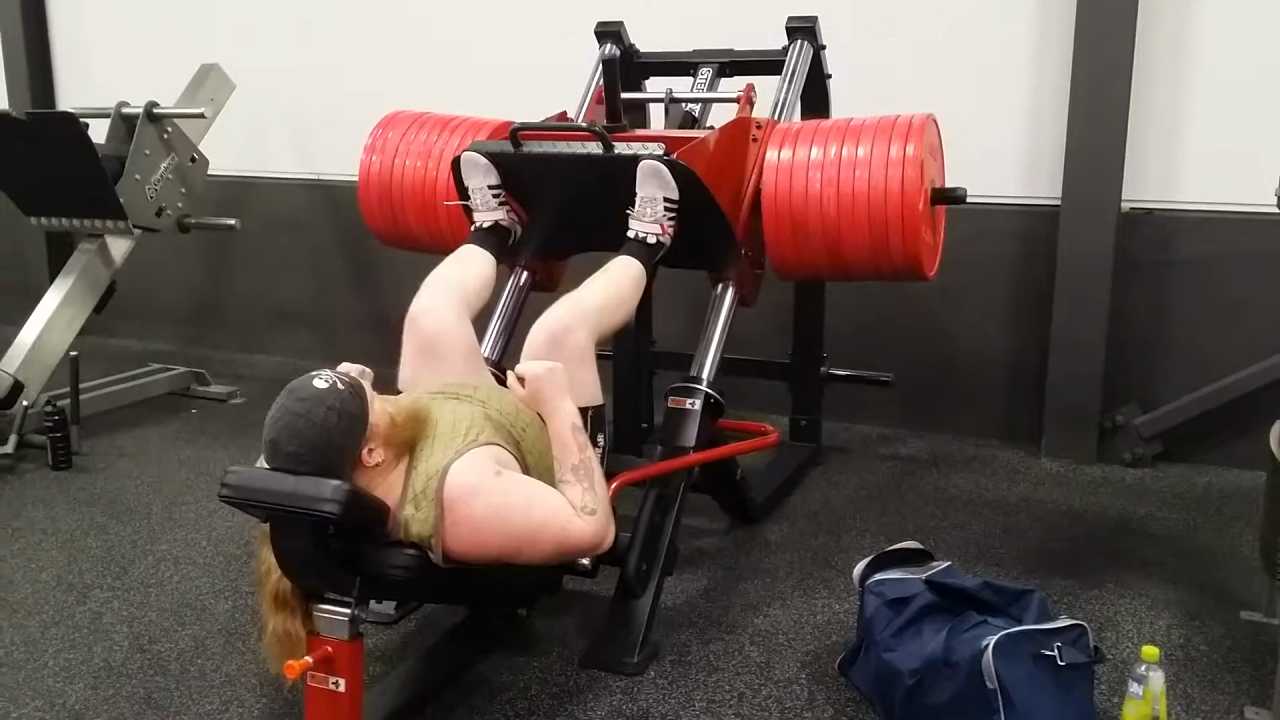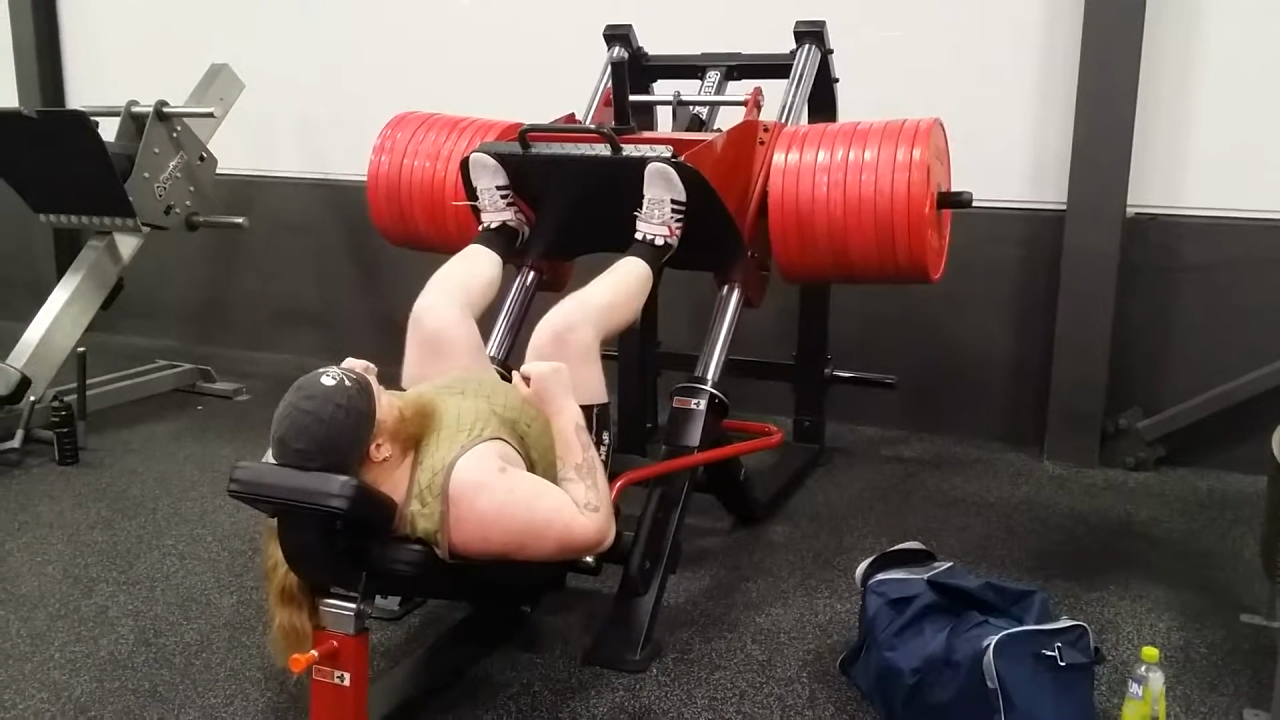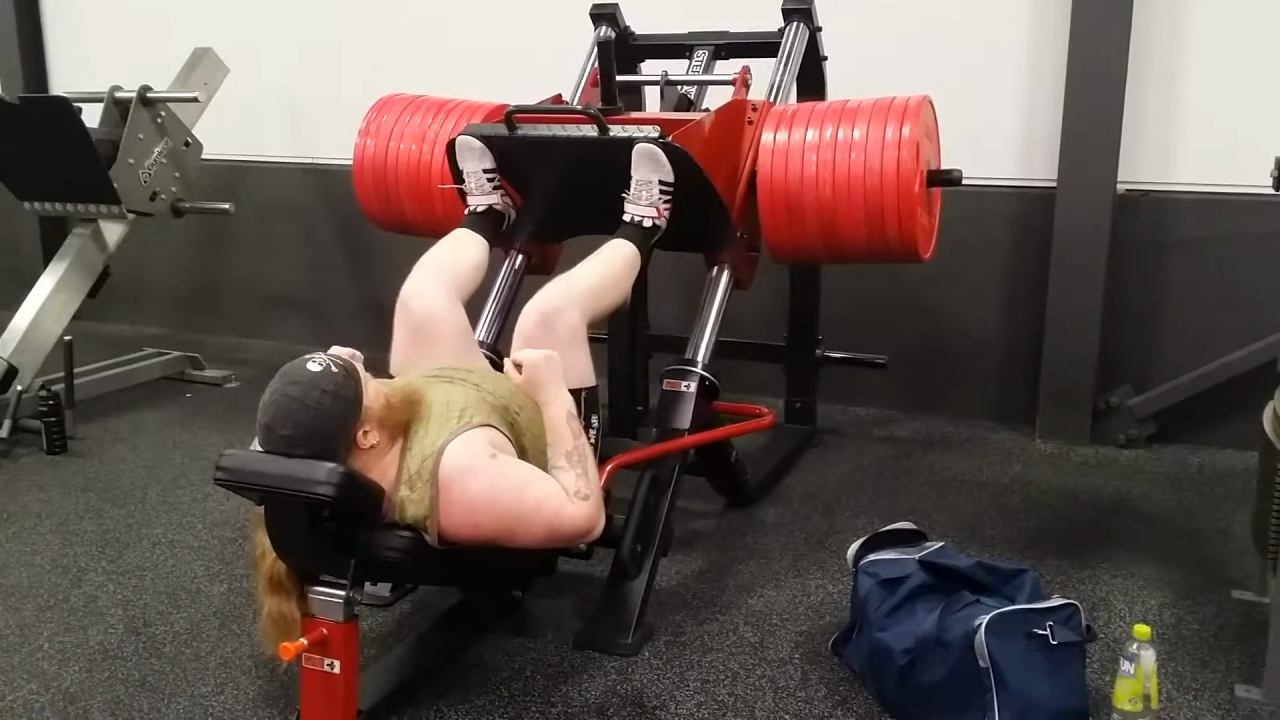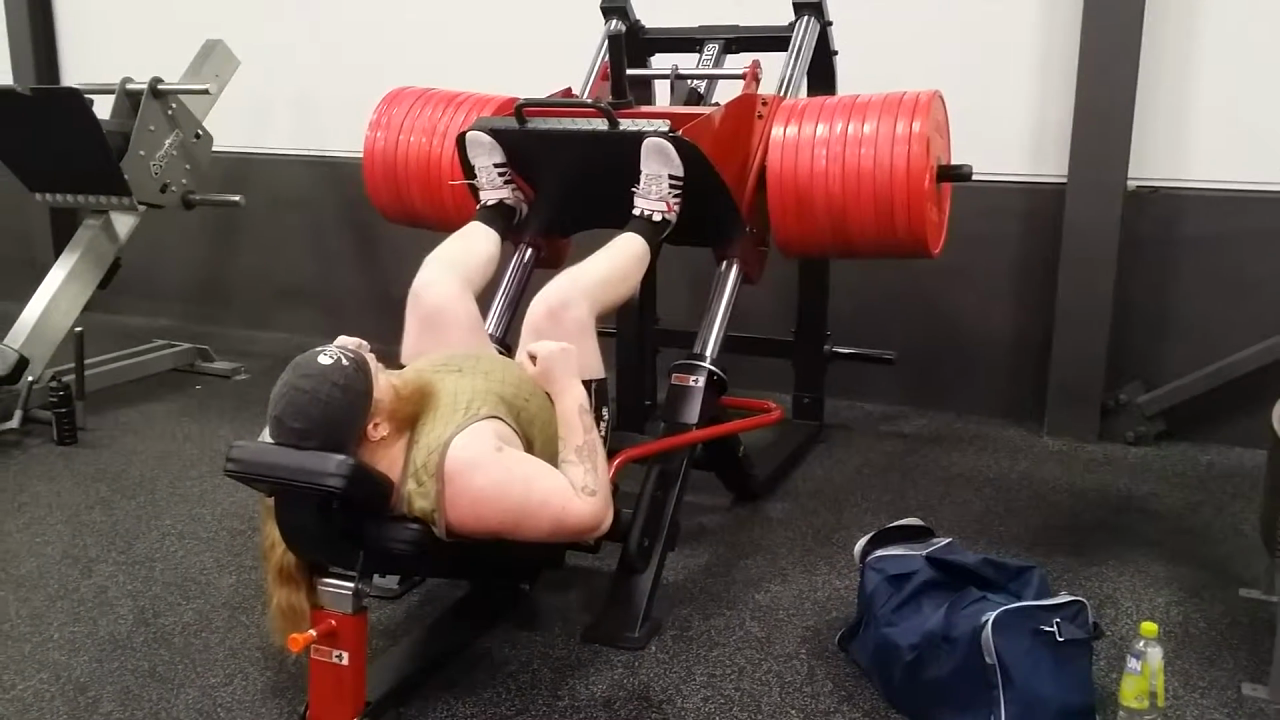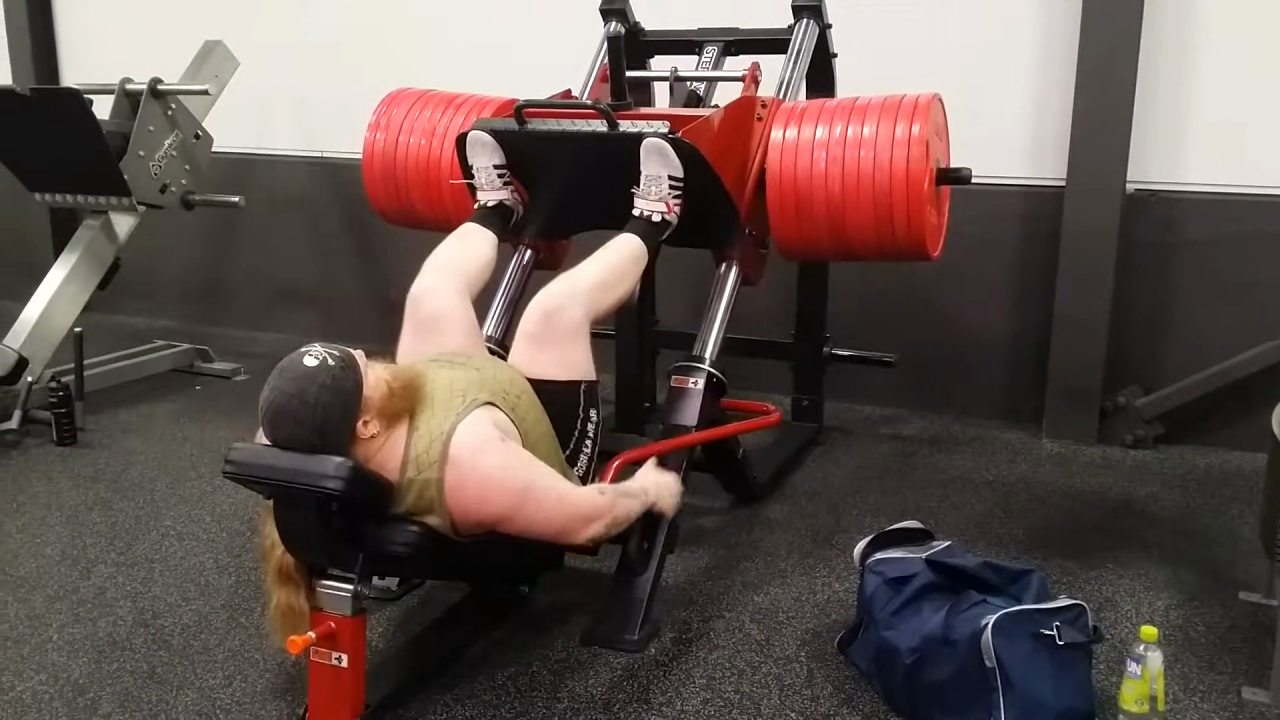
dt=1s
person 1, frame 1
left shoulder: (310, 479)
right shoulder: (462, 494)
right elbow: (592, 530)
left wrist: (348, 398)
right wrist: (558, 406)
right hip: (551, 458)
left knee: (432, 315)
right knee: (561, 333)
left ankle: (493, 228)
right ankle: (643, 244)
person 1, frame 2
left shoulder: (313, 469)
right shoulder: (467, 491)
right elbow: (593, 529)
left wrist: (351, 391)
right wrist: (561, 407)
right hip: (554, 451)
left knee: (437, 312)
right knee: (565, 330)
left ankle: (501, 230)
right ankle: (652, 246)
person 1, frame 3
left shoulder: (299, 466)
right shoulder: (456, 475)
right elbow: (583, 518)
left wrist: (336, 379)
right wrist: (553, 396)
right hip: (544, 438)
left knee: (424, 297)
right knee: (551, 312)
left ankle: (487, 213)
right ankle: (638, 230)
person 1, frame 4
left shoulder: (310, 457)
right shoulder: (463, 469)
right elbow: (591, 513)
left wrist: (334, 377)
right wrist: (566, 389)
right hip: (555, 451)
left knee: (435, 288)
right knee: (560, 305)
left ankle: (499, 208)
right ankle: (649, 224)
person 1, frame 5
left shoulder: (301, 453)
right shoulder: (463, 457)
right elbow: (584, 520)
right wrist: (646, 486)
right hip: (543, 470)
left knee: (433, 293)
right knee: (555, 310)
left ankle: (496, 208)
right ankle: (649, 224)
